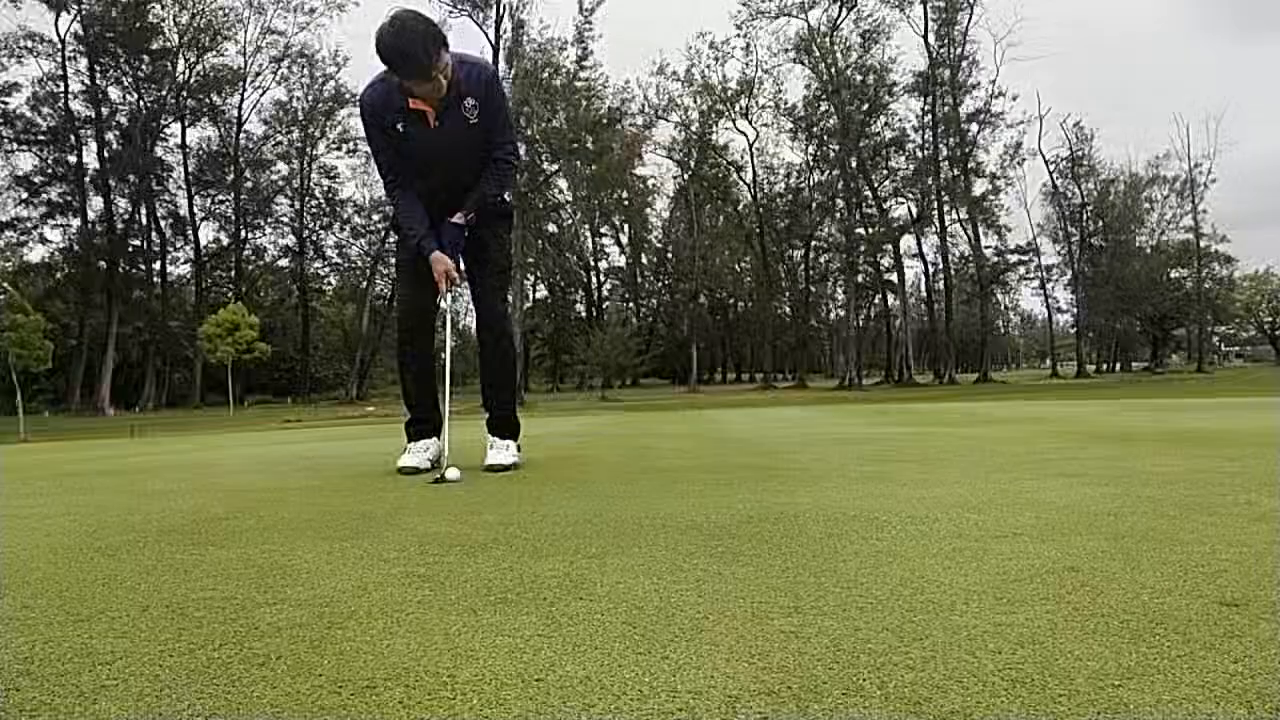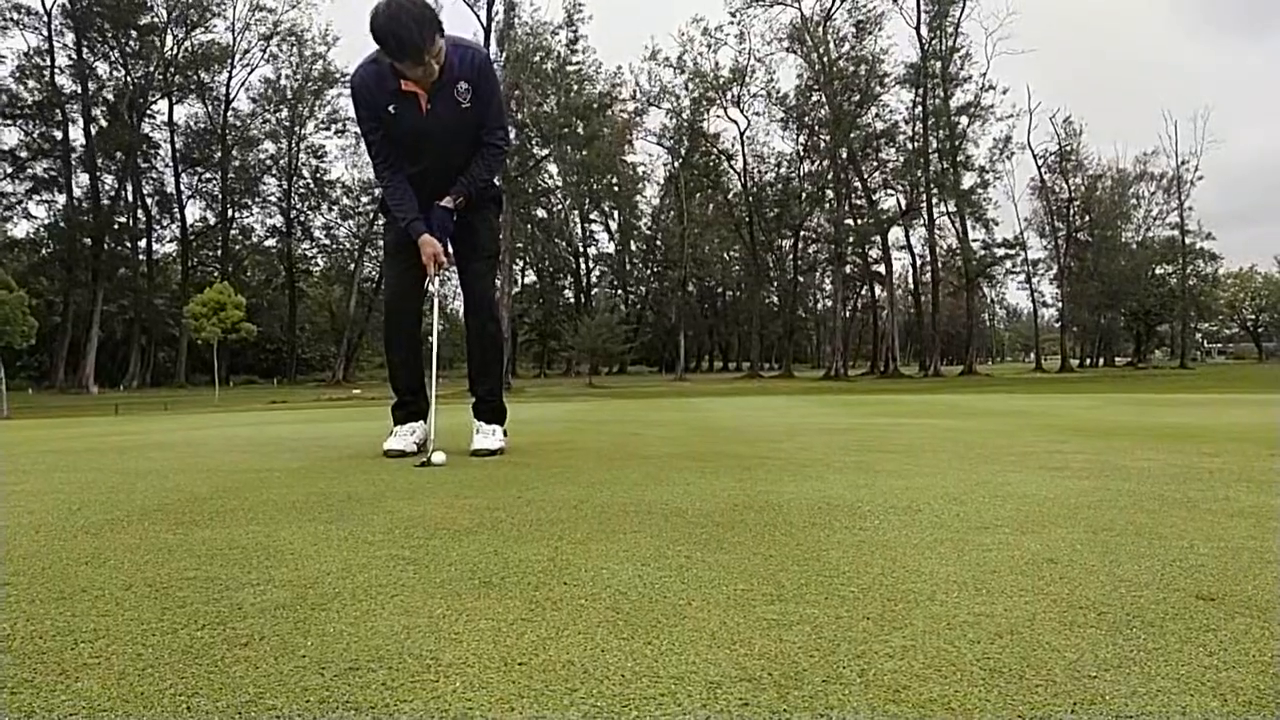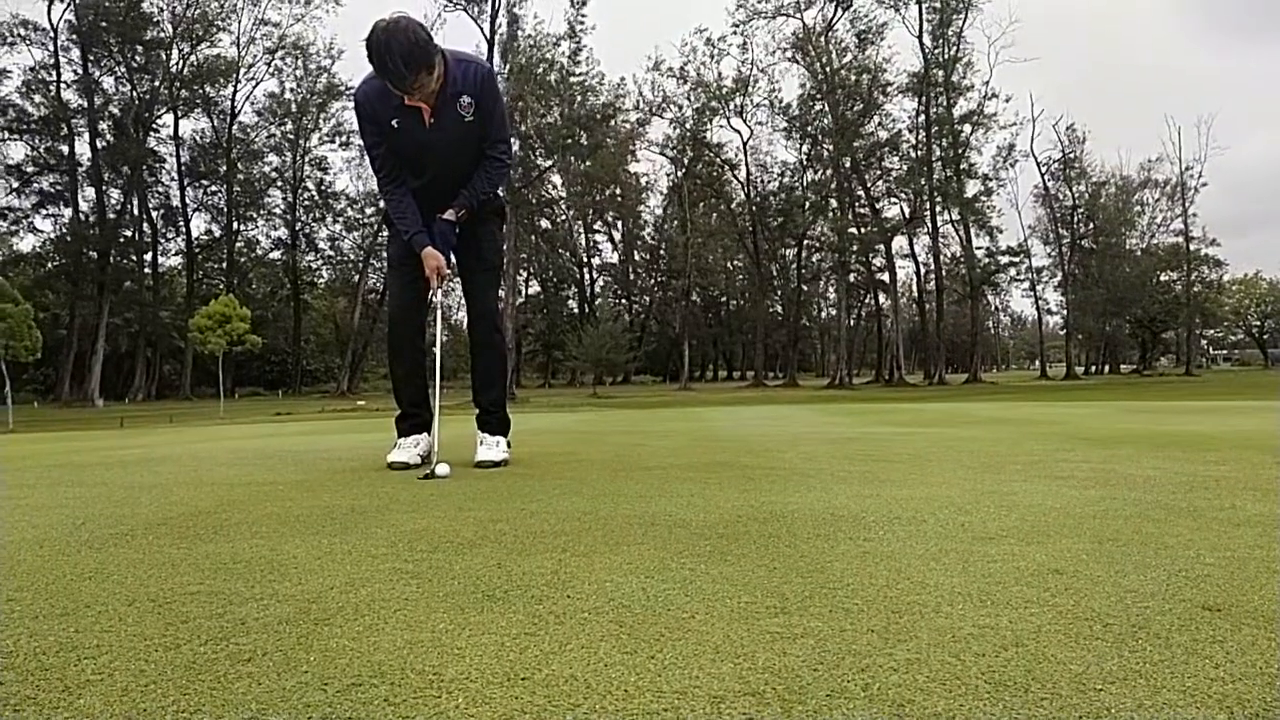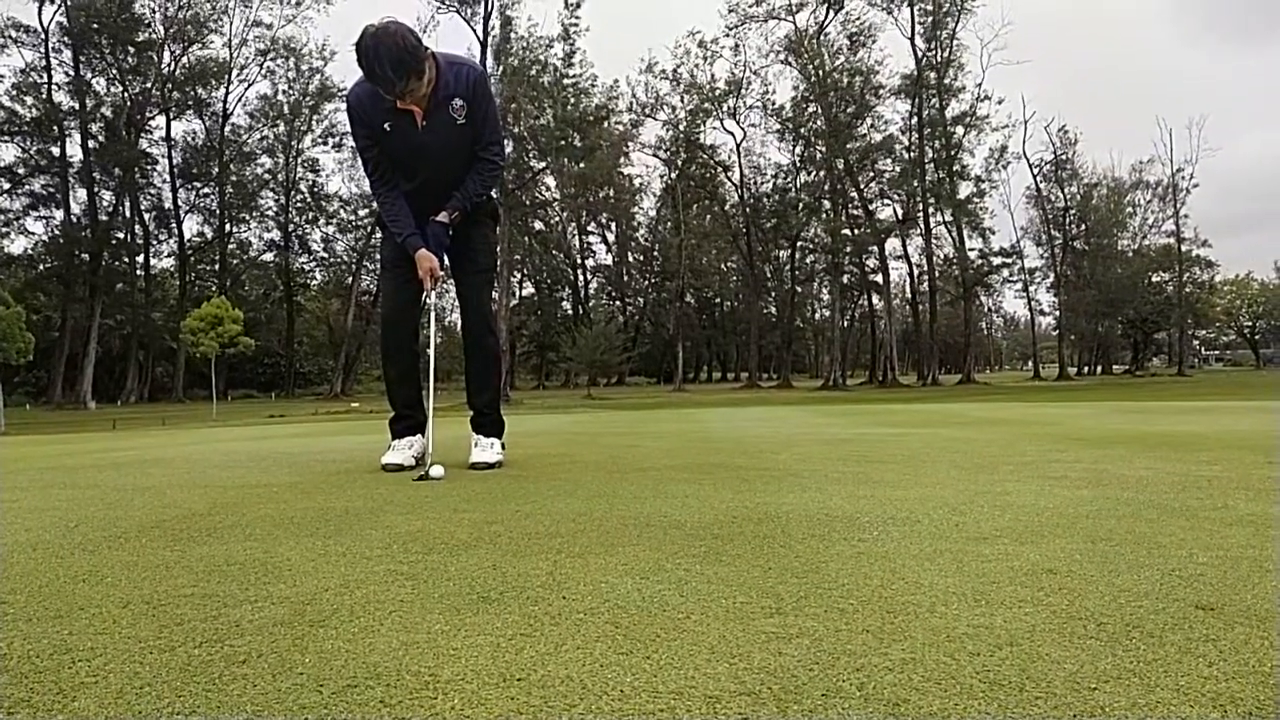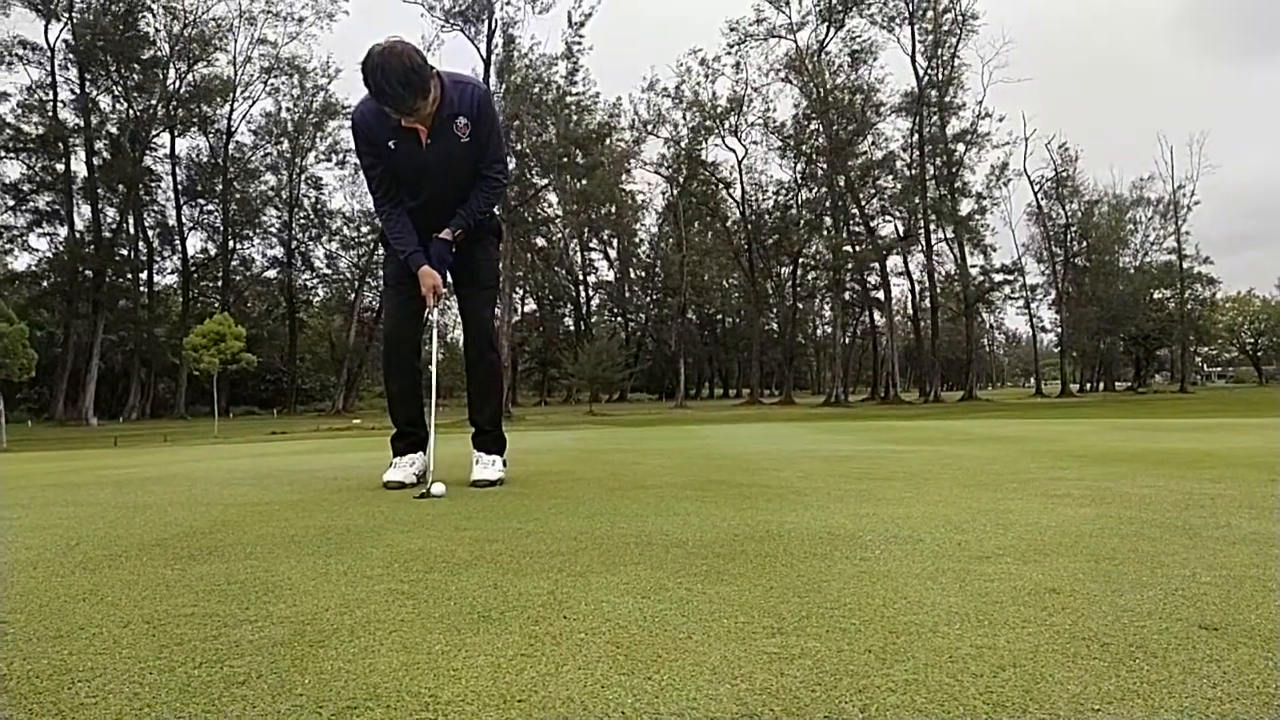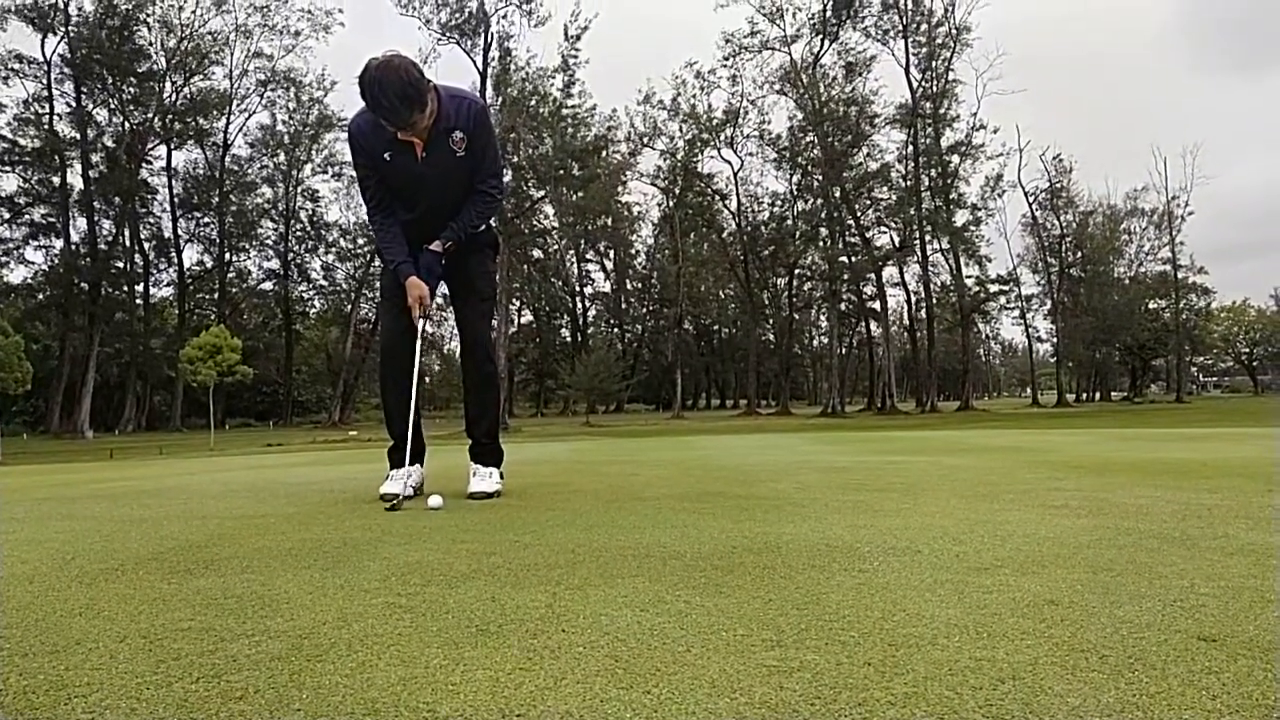
dt=0.5s
person 1, frame 1
left shoulder: (481, 77)
right shoulder: (376, 102)
left elbow: (505, 158)
right elbow: (397, 186)
left wrist: (464, 217)
right wrist: (430, 249)
left hip: (482, 212)
right hip: (419, 220)
left knee: (493, 316)
right knee: (412, 322)
left ankle: (504, 434)
right ankle: (423, 435)
person 1, frame 2
left shoulder: (473, 61)
right shoulder: (367, 82)
left elbow: (496, 141)
right elbow: (386, 167)
left wrist: (454, 200)
right wrist: (419, 231)
left hip: (472, 195)
right hip: (408, 203)
left knee: (481, 299)
right knee: (399, 304)
left ankle: (489, 418)
right ankle: (409, 418)
person 1, frame 3
left shoulder: (476, 76)
right shoulder: (370, 98)
left elbow: (499, 156)
right elbow: (390, 181)
left wrist: (456, 213)
right wrist: (422, 244)
left hip: (474, 209)
right hip: (411, 216)
left knee: (484, 312)
right knee: (402, 316)
left ankle: (493, 429)
right ankle: (413, 431)
person 1, frame 4
left shoulder: (468, 78)
right shoulder: (362, 101)
left elbow: (492, 158)
right elbow: (383, 184)
left wrist: (450, 214)
right wrist: (414, 246)
left hip: (468, 210)
right hip: (403, 218)
left knee: (478, 314)
right knee: (395, 318)
left ankle: (488, 431)
right ankle: (407, 432)
person 1, frame 5
left shoulder: (473, 97)
right shoulder: (366, 119)
left elbow: (495, 176)
right elbow: (386, 202)
left wrist: (452, 233)
right wrist: (418, 263)
left hip: (471, 229)
right hip: (407, 236)
left knee: (480, 331)
right knee: (398, 335)
left ankle: (489, 449)
right ankle: (409, 449)
person 1, frame 6
left shoulder: (470, 111)
right shoulder: (363, 131)
left elbow: (490, 191)
right elbow: (380, 212)
left wrist: (443, 245)
right wrist: (407, 274)
left hip: (466, 241)
right hip: (404, 247)
left knee: (477, 343)
right knee: (395, 347)
left ankle: (486, 460)
right ankle: (405, 461)
